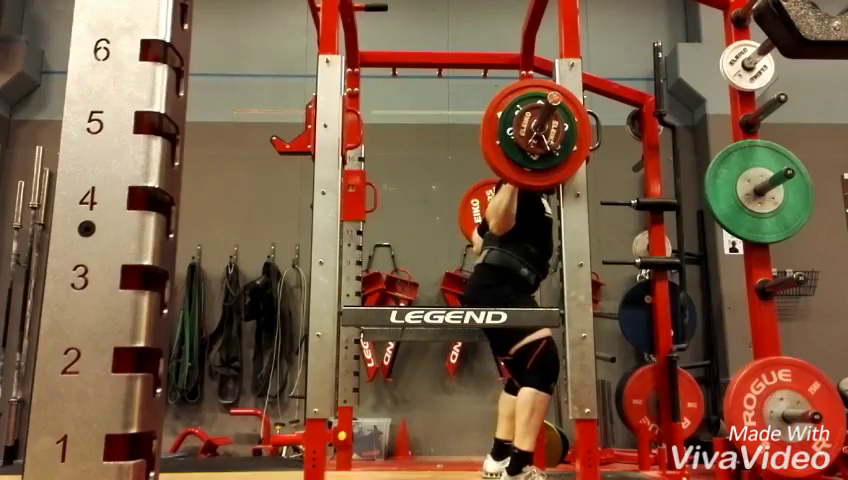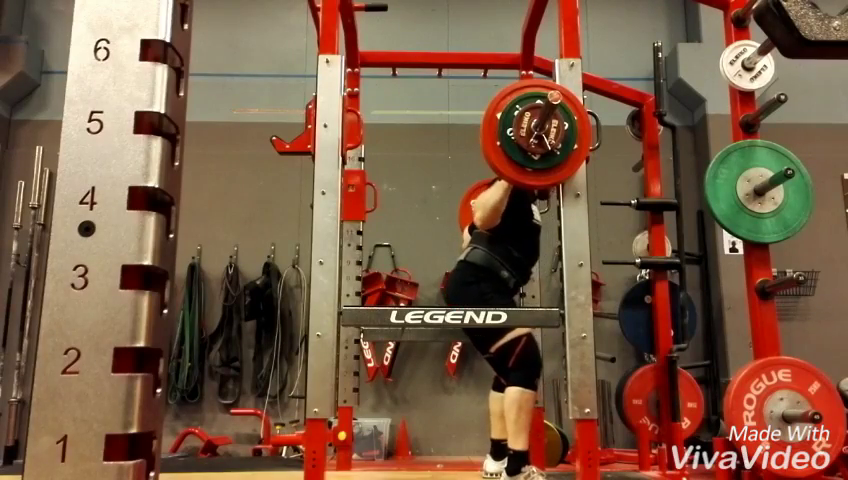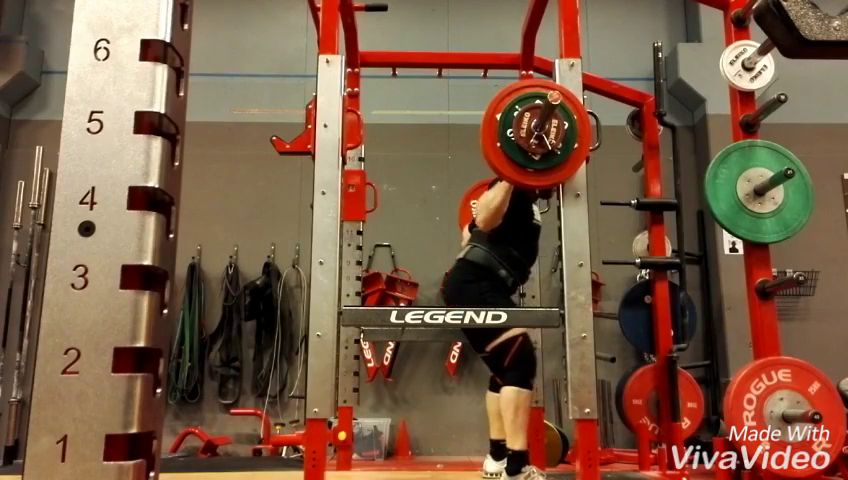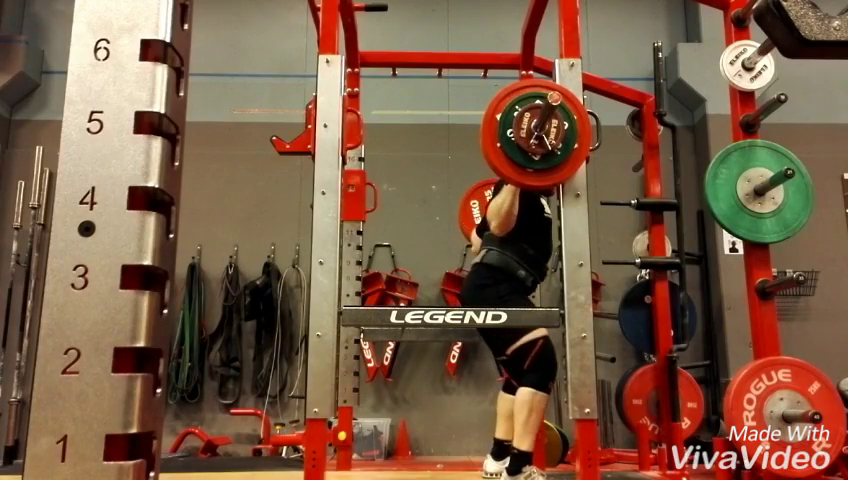
dt=0.5s
person 1, frame 1
left shoulder: (528, 195)
right shoulder: (524, 188)
left elbow: (478, 240)
right elbow: (498, 224)
left hip: (499, 288)
right hip: (497, 287)
left knee: (525, 372)
right knee: (543, 364)
person 1, frame 2
left shoulder: (522, 198)
right shoulder: (517, 191)
left elbow: (470, 235)
right elbow: (483, 217)
right wrist: (508, 177)
left hip: (481, 288)
right hip: (476, 287)
left knee: (511, 369)
right knee: (525, 364)
person 1, frame 3
left shoulder: (523, 199)
right shoulder: (517, 191)
left elbow: (470, 232)
right elbow: (485, 218)
right wrist: (510, 177)
left hip: (477, 286)
right hip: (474, 285)
left knee: (506, 368)
right knee: (519, 364)
person 1, frame 4
left shoulder: (528, 195)
right shoulder: (524, 190)
left elbow: (478, 237)
right elbow: (500, 225)
left hip: (493, 289)
right hip: (493, 288)
left knee: (521, 372)
right knee: (540, 365)
